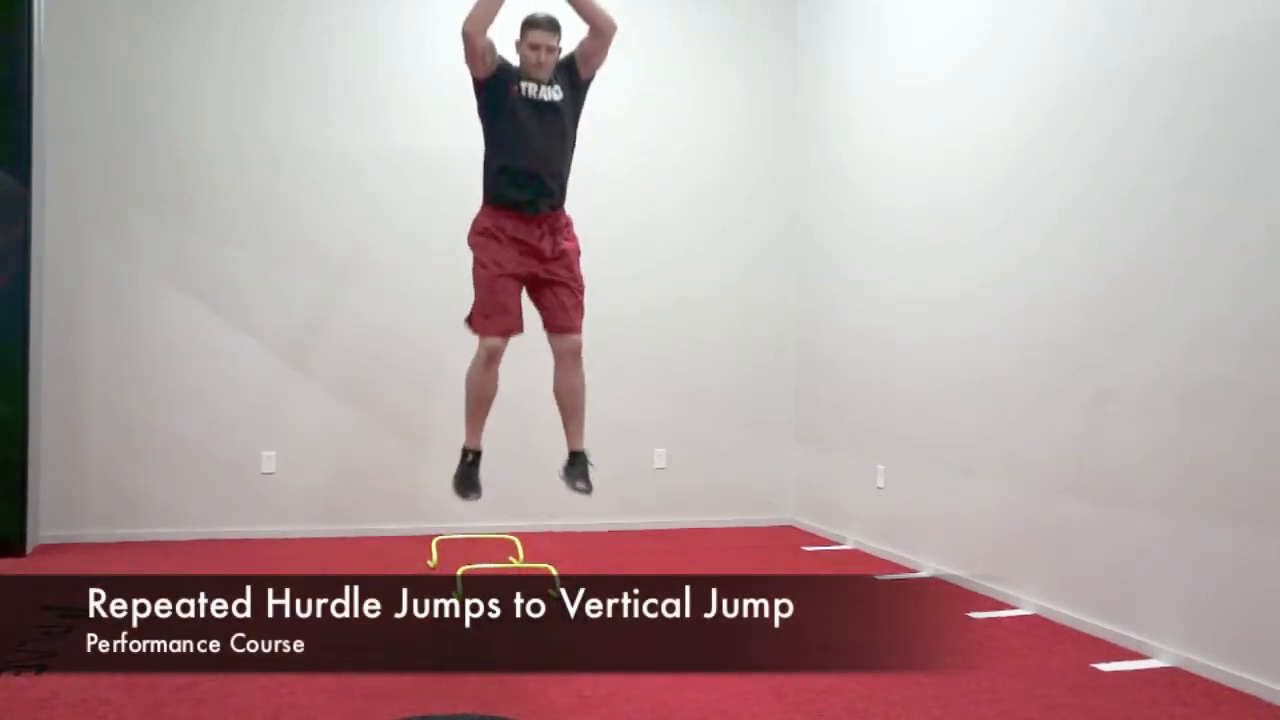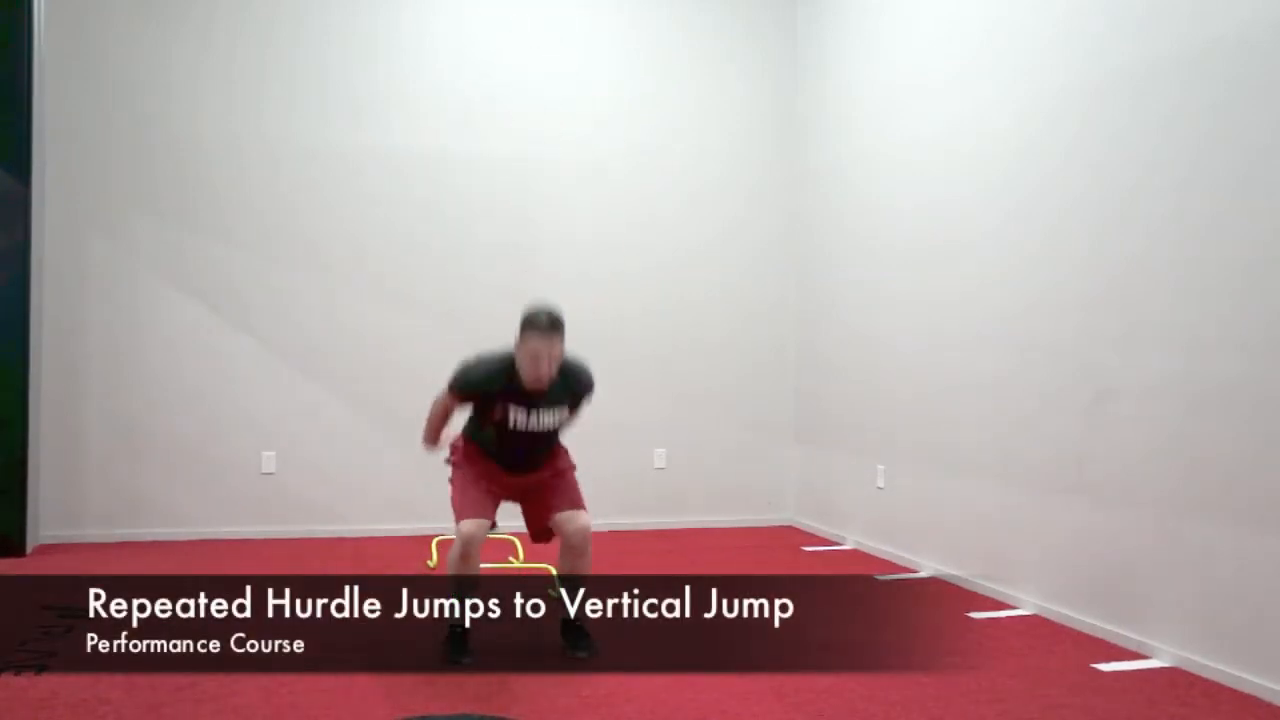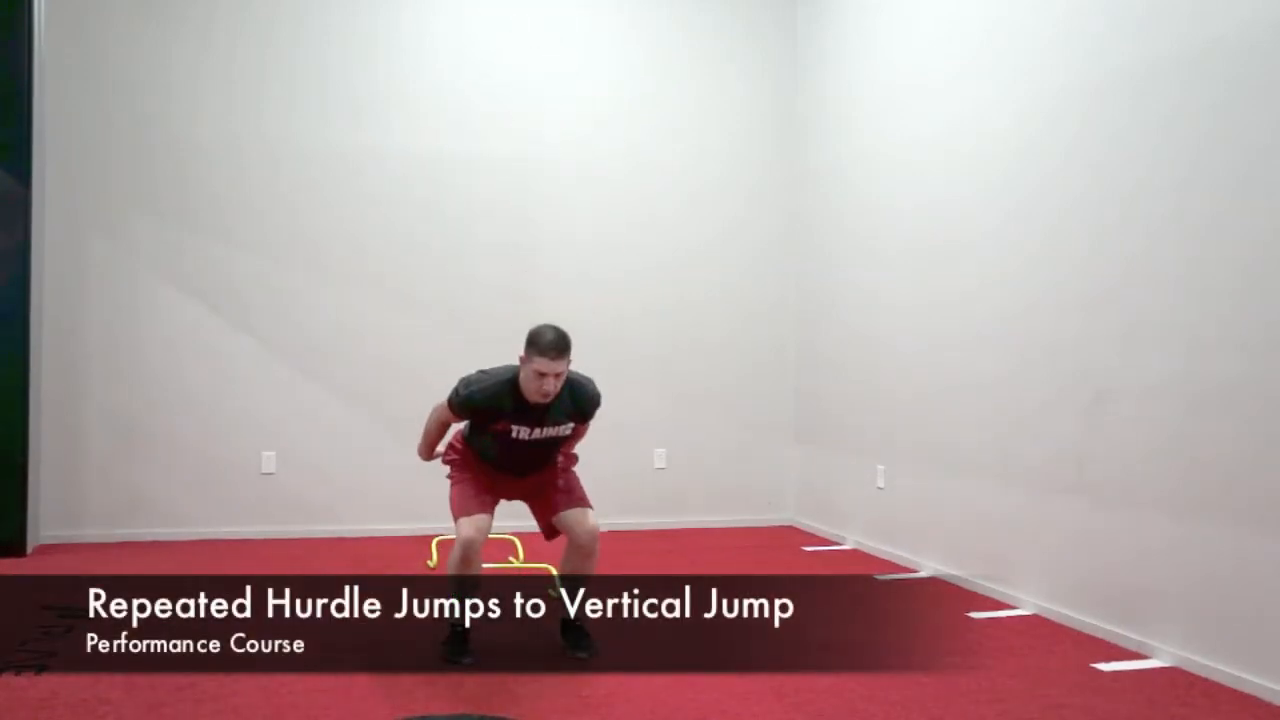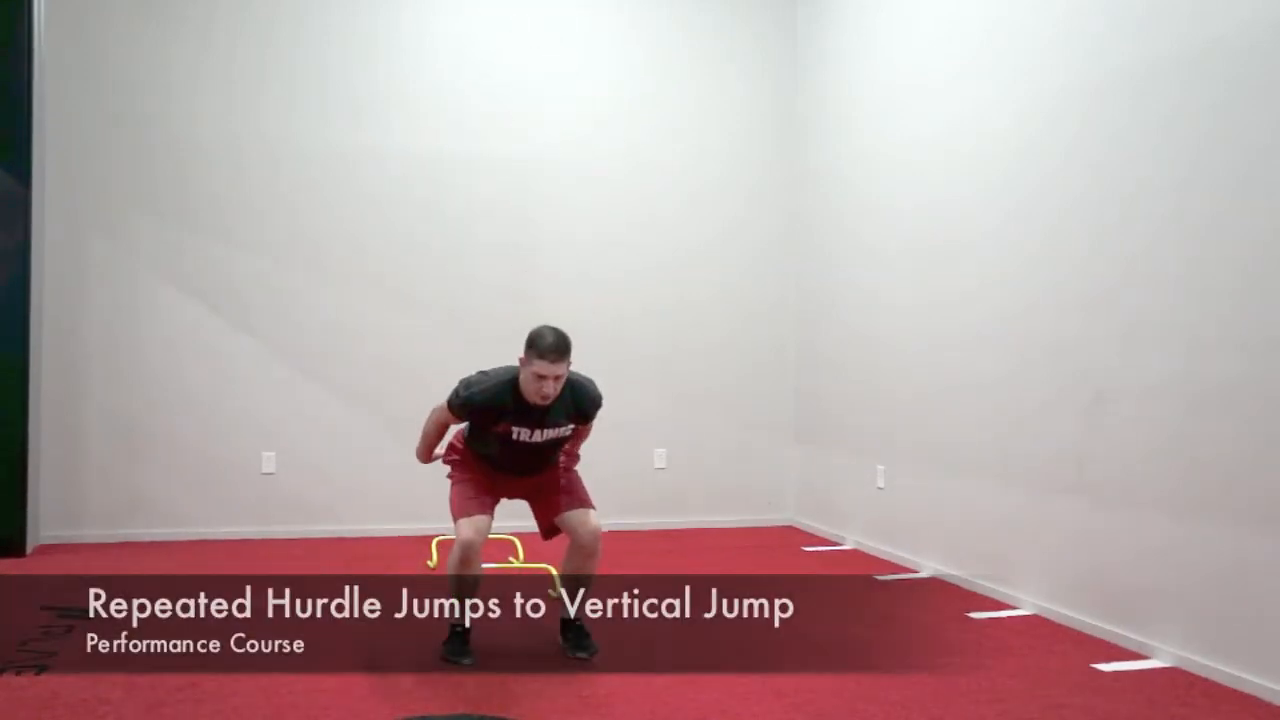
dt=0.4s
person 1, frame 1
left shoulder: (570, 79)
right shoulder: (498, 78)
left hip: (553, 232)
right hip: (500, 231)
left knee: (570, 349)
right knee: (490, 349)
left ankle: (576, 456)
right ankle: (470, 455)
person 1, frame 2
left shoulder: (577, 379)
right shoulder: (483, 374)
right elbow: (445, 401)
right wrist: (430, 441)
left hip: (543, 465)
right hip: (482, 462)
left knee: (579, 533)
right knee: (470, 536)
left ankle: (571, 622)
right ankle: (459, 627)
person 1, frame 3
left shoulder: (583, 395)
right shoulder: (484, 390)
right elbow: (442, 415)
left wrist: (563, 453)
right wrist: (425, 452)
left hip: (544, 467)
right hip: (479, 464)
left knee: (587, 532)
right knee: (470, 538)
left ankle: (570, 620)
right ankle: (458, 626)
person 1, frame 4
left shoulder: (584, 395)
right shoulder: (484, 391)
right elbow: (441, 416)
left wrist: (570, 454)
right wrist: (424, 454)
left hip: (546, 466)
right hip: (480, 464)
left knee: (589, 532)
right knee: (469, 539)
left ankle: (571, 621)
right ankle: (459, 627)
